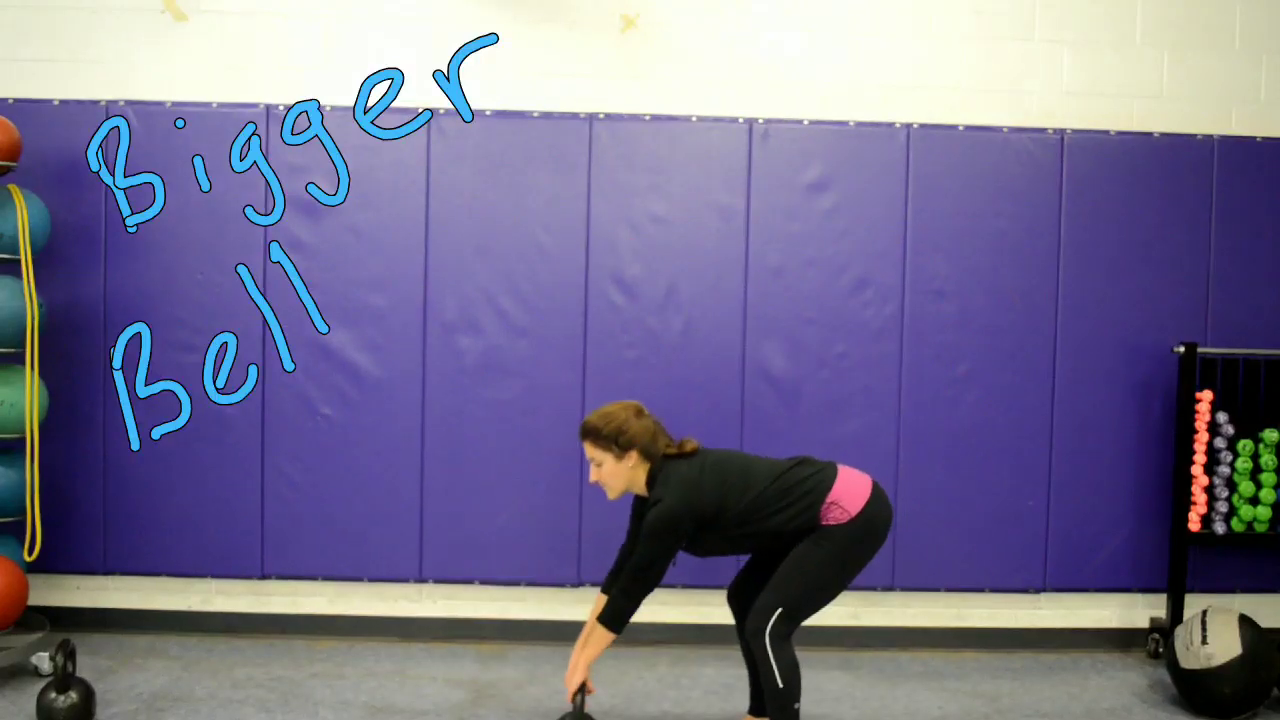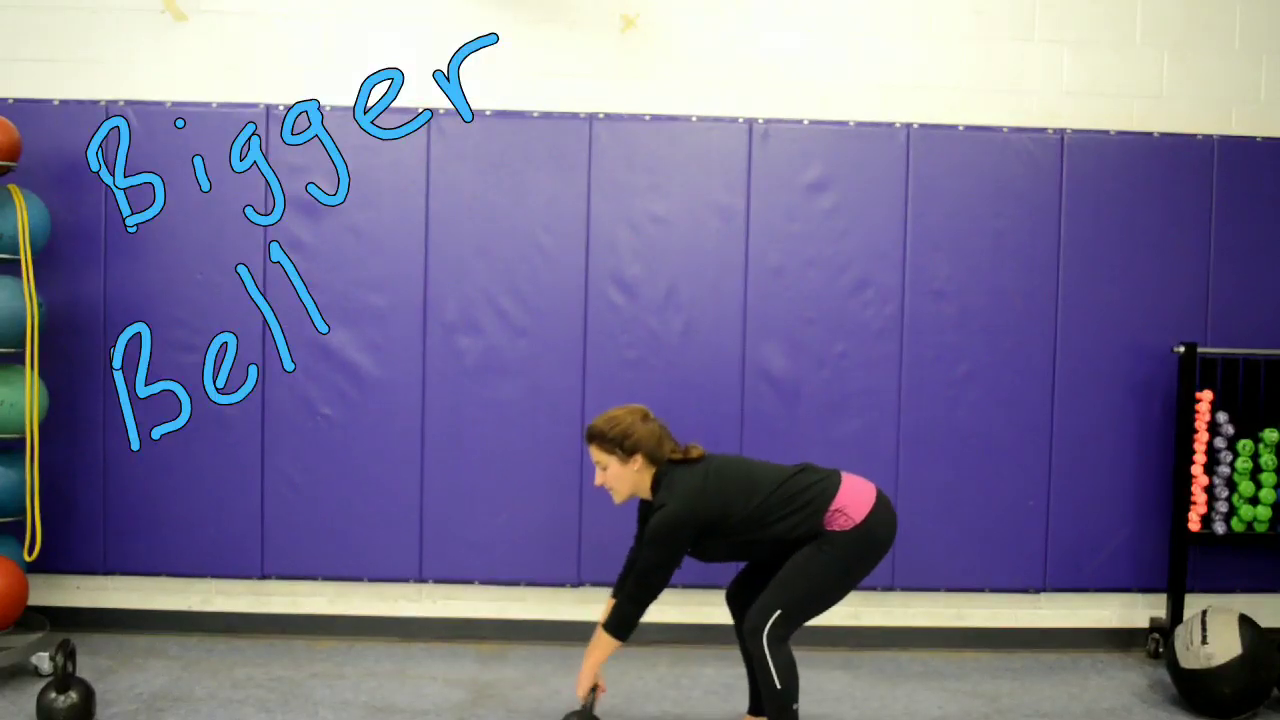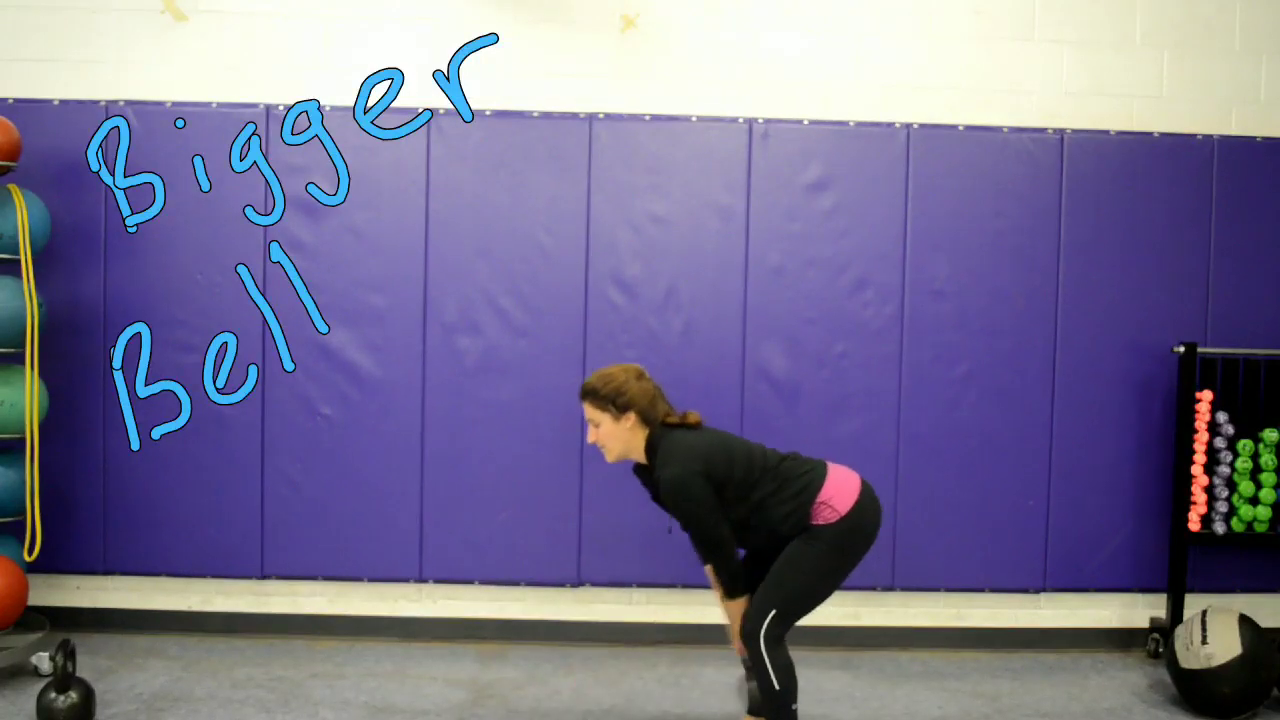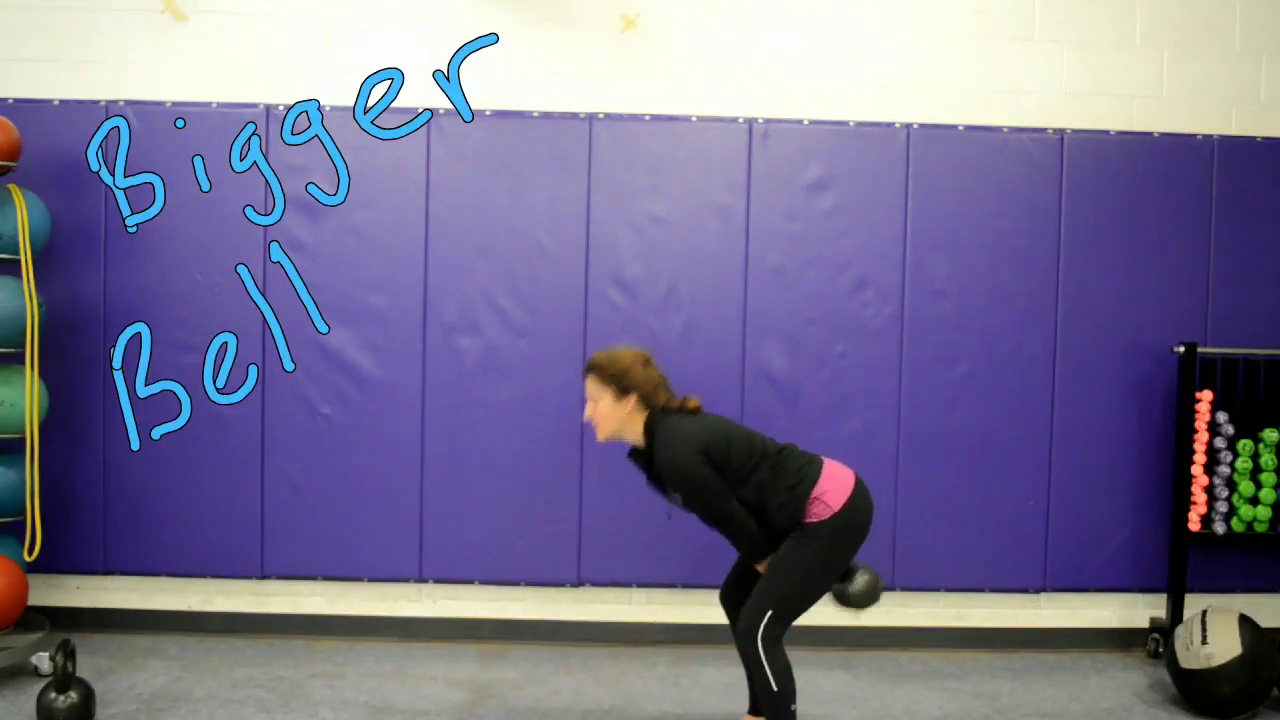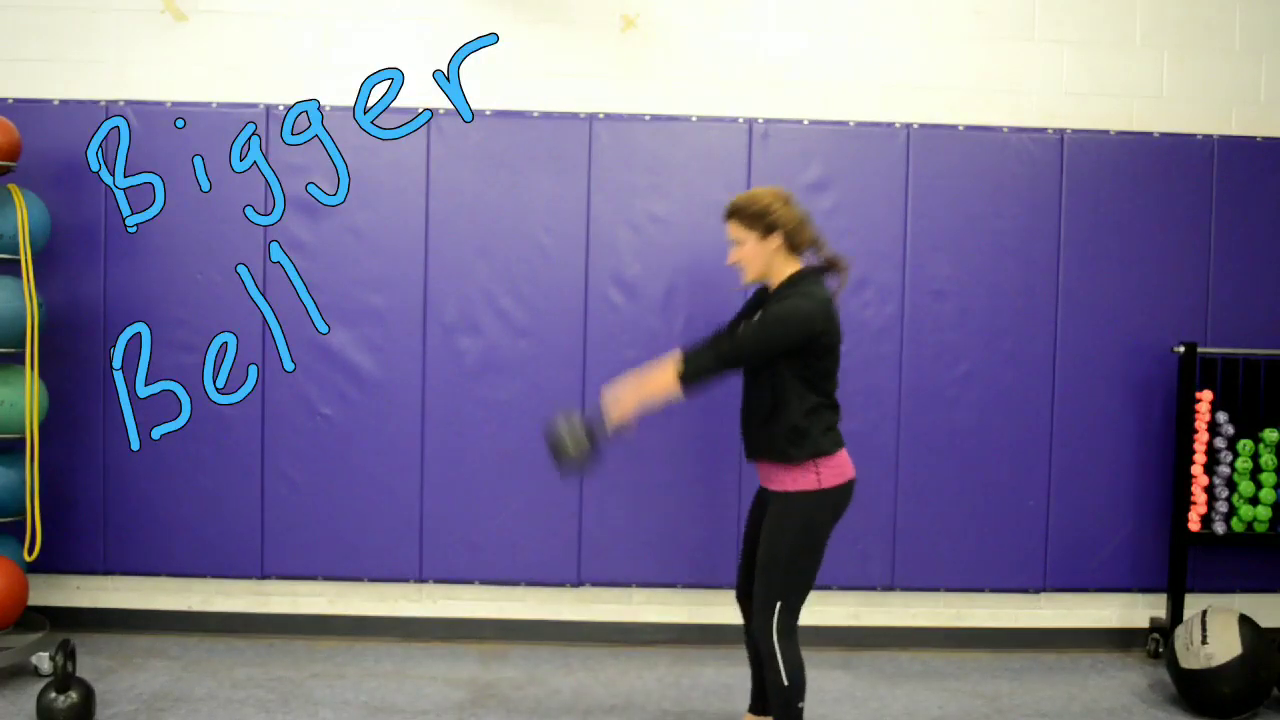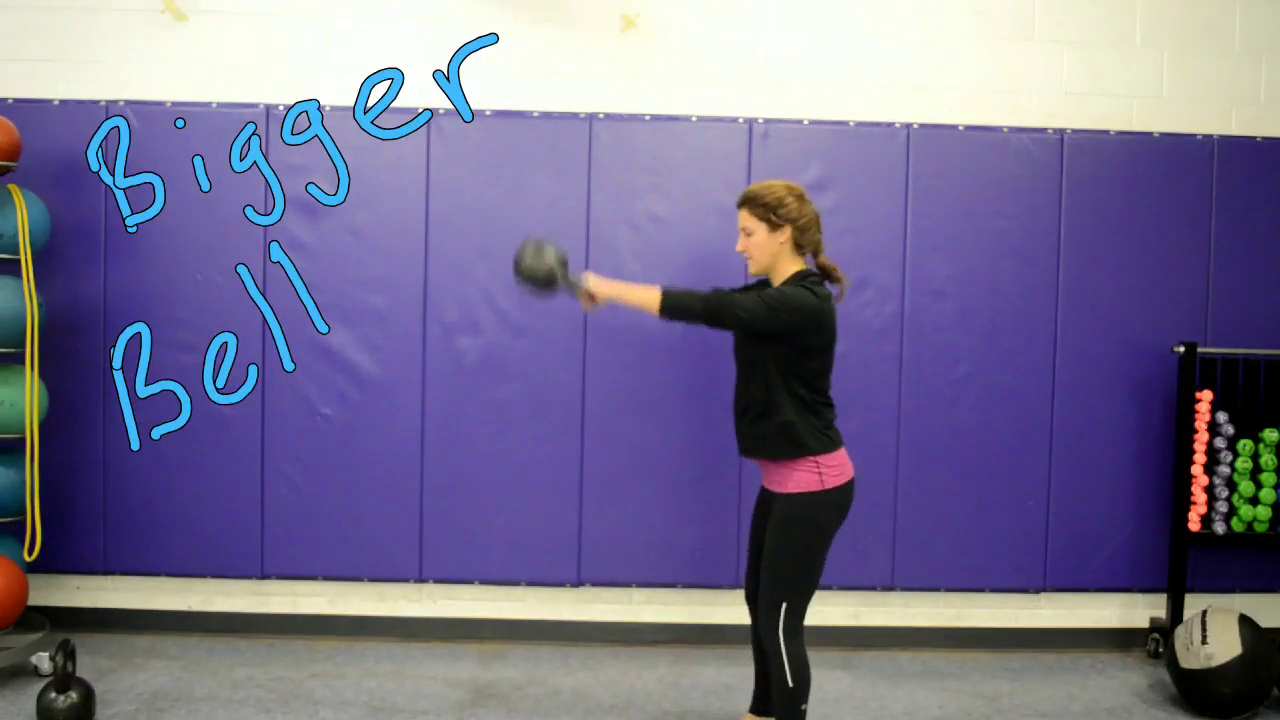
dt=0.4s
person 1, frame 1
left shoulder: (675, 500)
right shoulder: (660, 483)
left elbow: (634, 588)
right elbow: (624, 572)
left wrist: (583, 662)
right wrist: (580, 650)
left hip: (852, 515)
right hip: (824, 509)
left knee: (767, 626)
right knee: (744, 599)
person 1, frame 2
left shoulder: (678, 506)
right shoulder: (667, 486)
left elbow: (640, 593)
right elbow: (634, 576)
left wrist: (592, 667)
right wrist: (591, 656)
left hip: (856, 523)
right hip: (834, 515)
left knee: (766, 627)
right knee: (743, 600)
person 1, frame 3
left shoulder: (678, 471)
right shoulder: (665, 453)
left elbow: (720, 551)
right elbow: (713, 545)
left wrist: (739, 629)
right wrist: (738, 622)
left hip: (841, 514)
right hip: (820, 506)
left knee: (761, 626)
right knee: (748, 604)
person 1, frame 4
left shoulder: (677, 452)
right shoulder: (659, 445)
left elbow: (737, 524)
right elbow: (732, 515)
left wrist: (774, 577)
right wrist: (776, 582)
left hip: (832, 510)
right hip: (807, 506)
left knee: (759, 626)
right knee: (739, 600)
person 1, frame 5
left shoulder: (805, 308)
right shoulder: (775, 301)
left elbow: (719, 361)
right elbow: (708, 352)
left wrist: (632, 400)
right wrist: (633, 389)
left hip: (813, 485)
right hip: (784, 479)
left knee: (773, 618)
right knee: (752, 599)
person 1, frame 6
left shoulder: (801, 304)
right shoulder: (774, 293)
left elbow: (702, 308)
right elbow: (708, 305)
left wrist: (608, 288)
right wrist: (608, 290)
left hip: (812, 484)
right hip: (783, 479)
left knee: (780, 617)
right knee: (761, 600)
